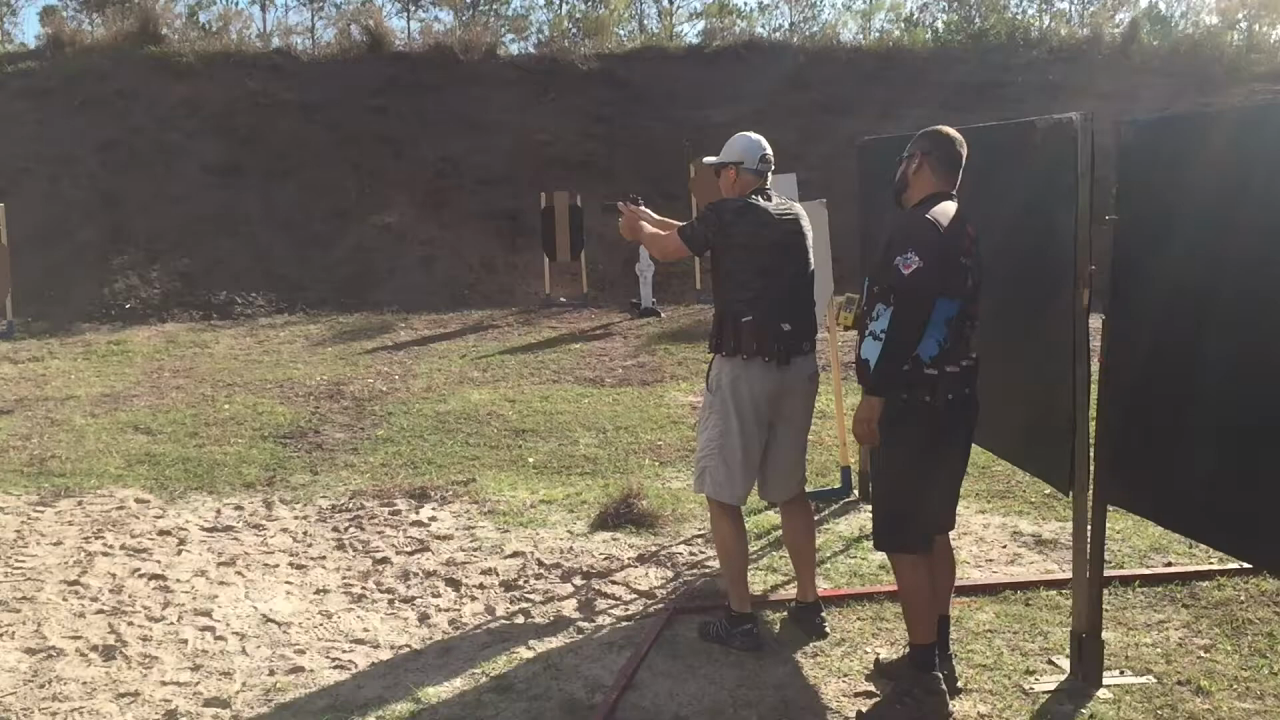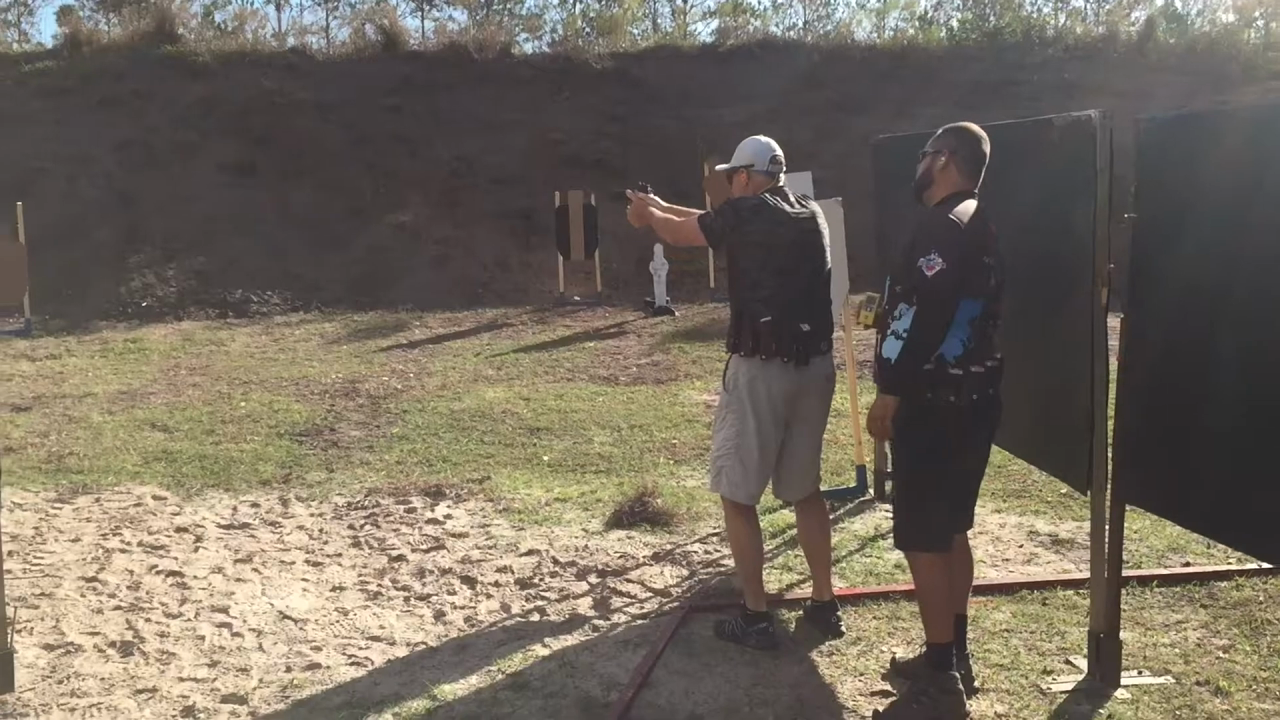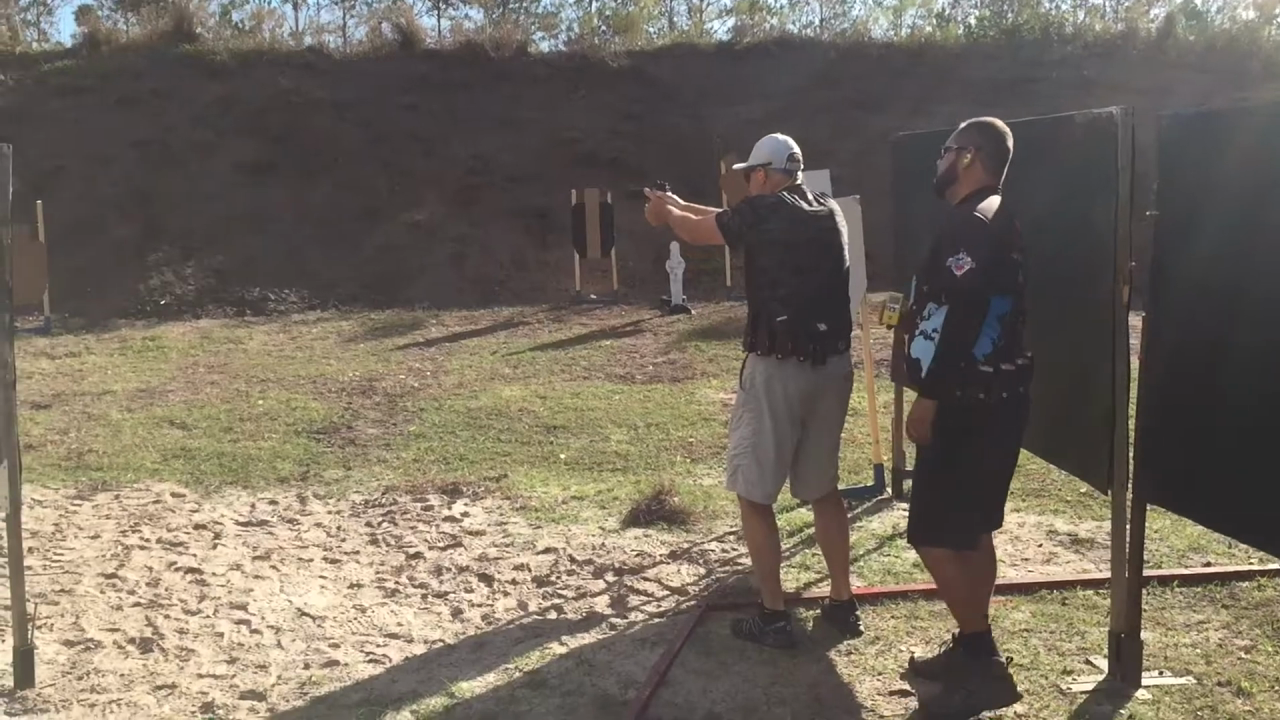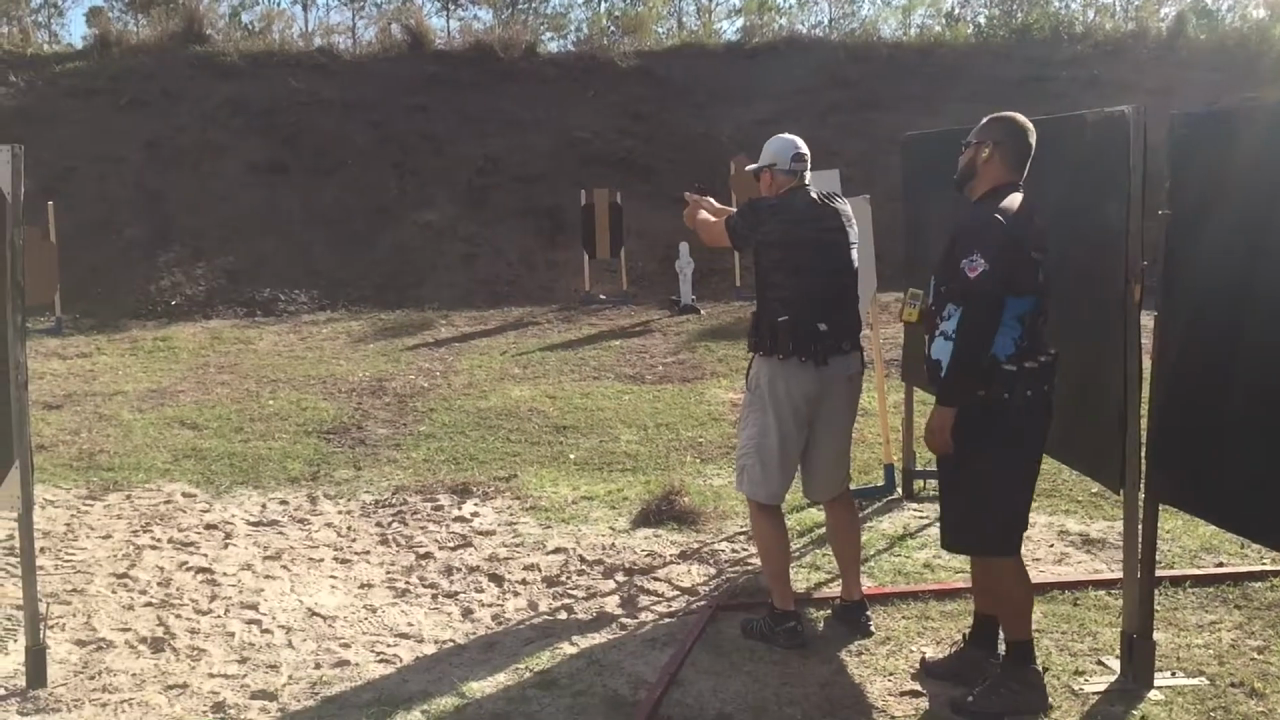
dt=0.3s
person 1, frame 1
left shoulder: (918, 226)
right shoulder: (958, 228)
left elbow: (909, 315)
left wrist: (874, 395)
right wrist: (869, 317)
left hip: (914, 401)
right hip: (949, 395)
left knee: (905, 539)
right knee: (931, 531)
left ankle: (926, 679)
right ankle: (935, 655)
person 1, frame 2
left shoulder: (941, 226)
right shoulder: (978, 226)
left elbow: (931, 316)
left wrist: (890, 391)
right wrist: (891, 317)
left hip: (936, 400)
right hip: (968, 395)
left knee: (924, 537)
right knee: (949, 529)
right ankle: (952, 655)
person 1, frame 3
left shoulder: (969, 223)
right shoulder: (996, 221)
left elbow: (964, 316)
left wrist: (927, 396)
right wrist: (914, 316)
left hip: (969, 400)
right hip: (991, 395)
left knee: (935, 533)
right knee: (968, 530)
left ankle: (984, 664)
right ankle: (970, 649)
person 1, frame 4
left shoulder: (987, 223)
right shoulder: (1017, 218)
left elbow: (979, 319)
left wrist: (946, 404)
right wrist: (935, 310)
left hip: (993, 400)
right hip: (1008, 395)
left knee: (991, 539)
right knee: (984, 533)
right ankle: (981, 648)
person 2, frame 1
left shoulder: (728, 214)
right shoulder: (794, 215)
left elbow: (668, 249)
left wrist: (637, 227)
right wrist: (652, 217)
left hip: (744, 368)
right hip: (798, 365)
left knee: (723, 495)
right knee: (790, 490)
left ankle: (740, 618)
right ankle: (809, 605)
person 2, frame 2
left shoulder: (744, 213)
right shoulder: (810, 213)
left elbow: (681, 234)
left wrist: (648, 214)
right wrist: (661, 204)
left hip: (761, 369)
right hip: (814, 365)
left knee: (737, 494)
right knee: (806, 488)
left ankle: (755, 617)
right ankle: (824, 603)
person 2, frame 3
left shoulder: (762, 211)
right shoulder: (828, 211)
left elbow: (698, 232)
left wrist: (666, 212)
right wrist: (680, 203)
left hip: (778, 367)
right hip: (832, 363)
left knee: (754, 493)
right knee: (823, 488)
left ankle: (773, 615)
right ankle: (843, 602)
person 2, frame 4
left shoulder: (765, 213)
right shoulder: (838, 212)
left elbow: (715, 234)
left wrist: (698, 214)
right wrist: (713, 206)
left hip: (784, 368)
right hip: (842, 364)
left knee: (762, 494)
right knee: (835, 488)
left ankle: (784, 615)
right ankle: (854, 603)
